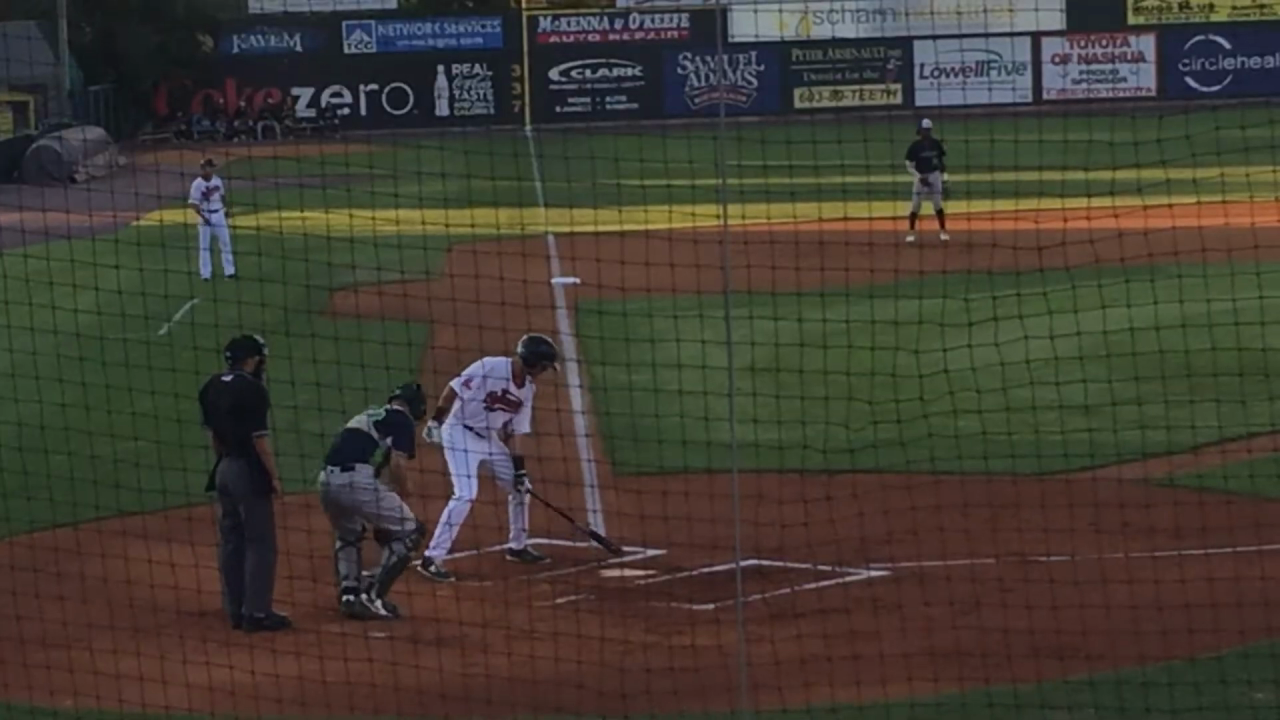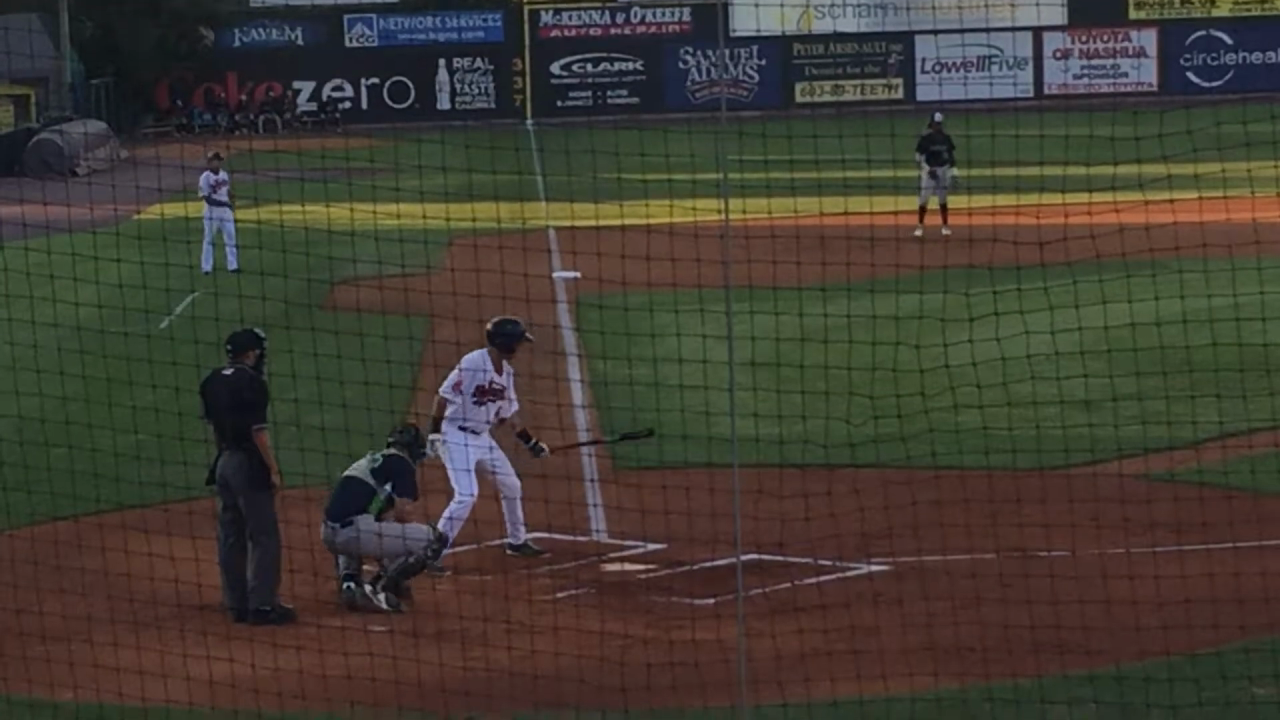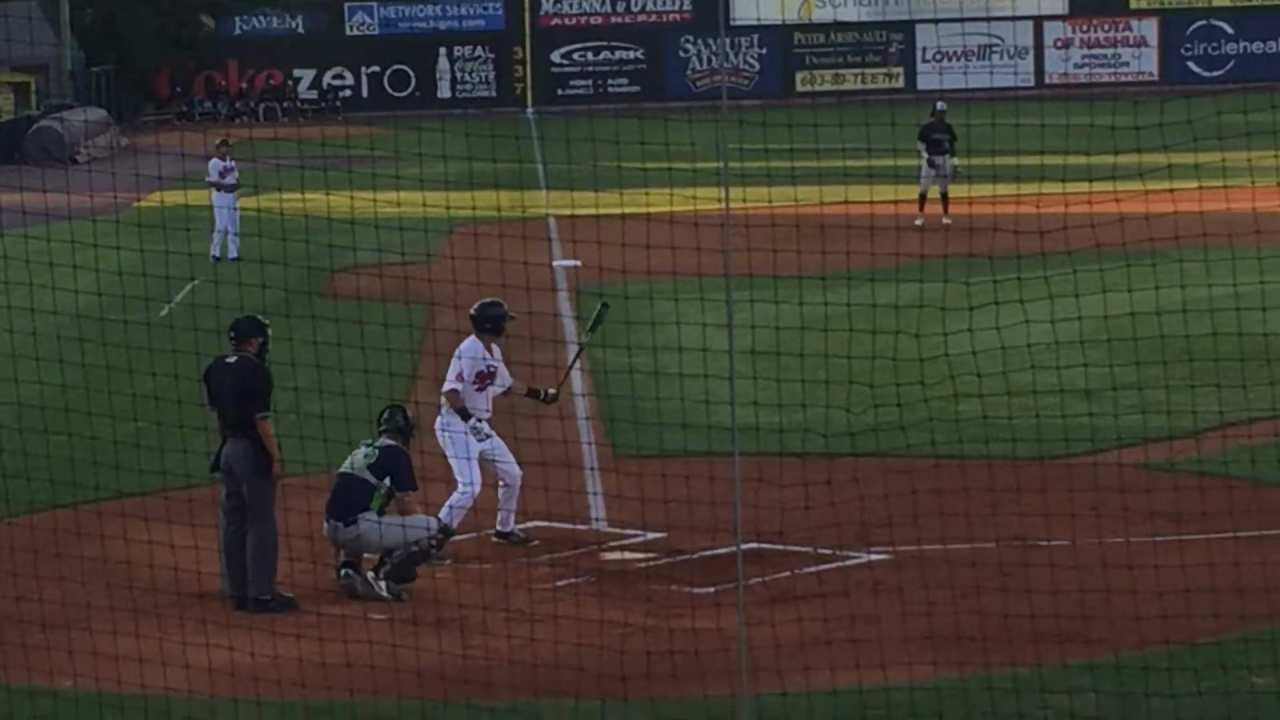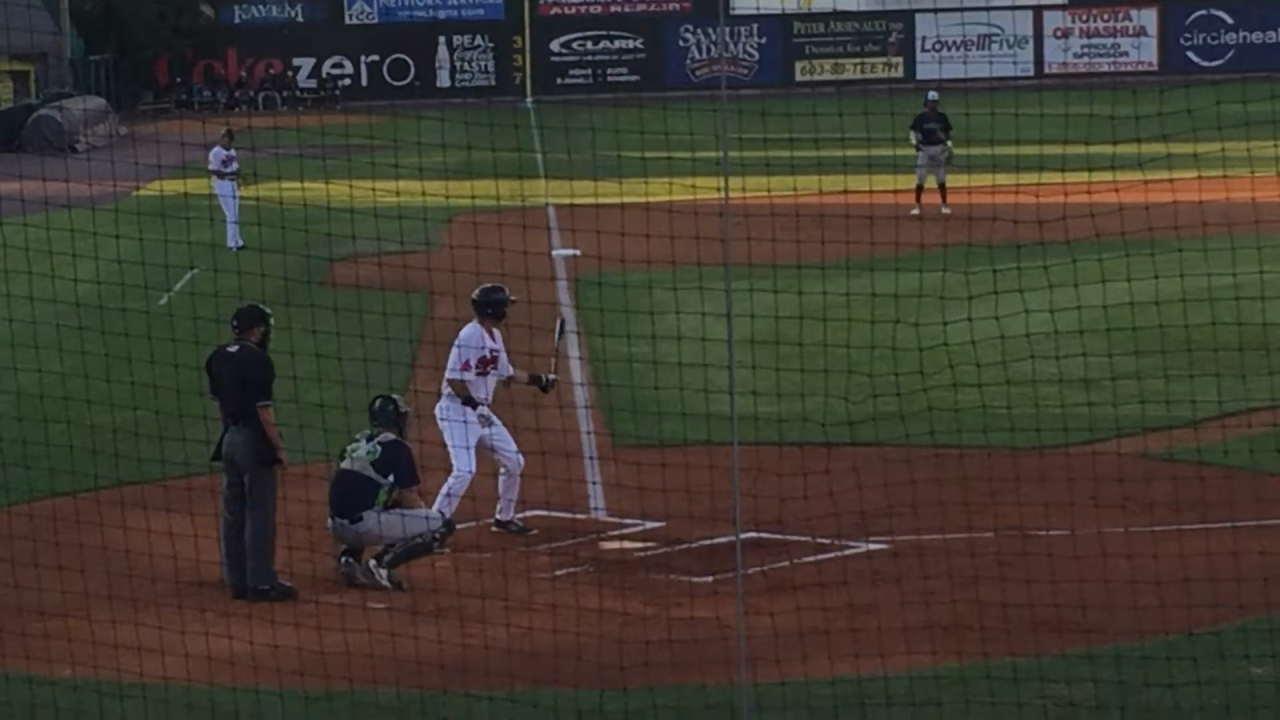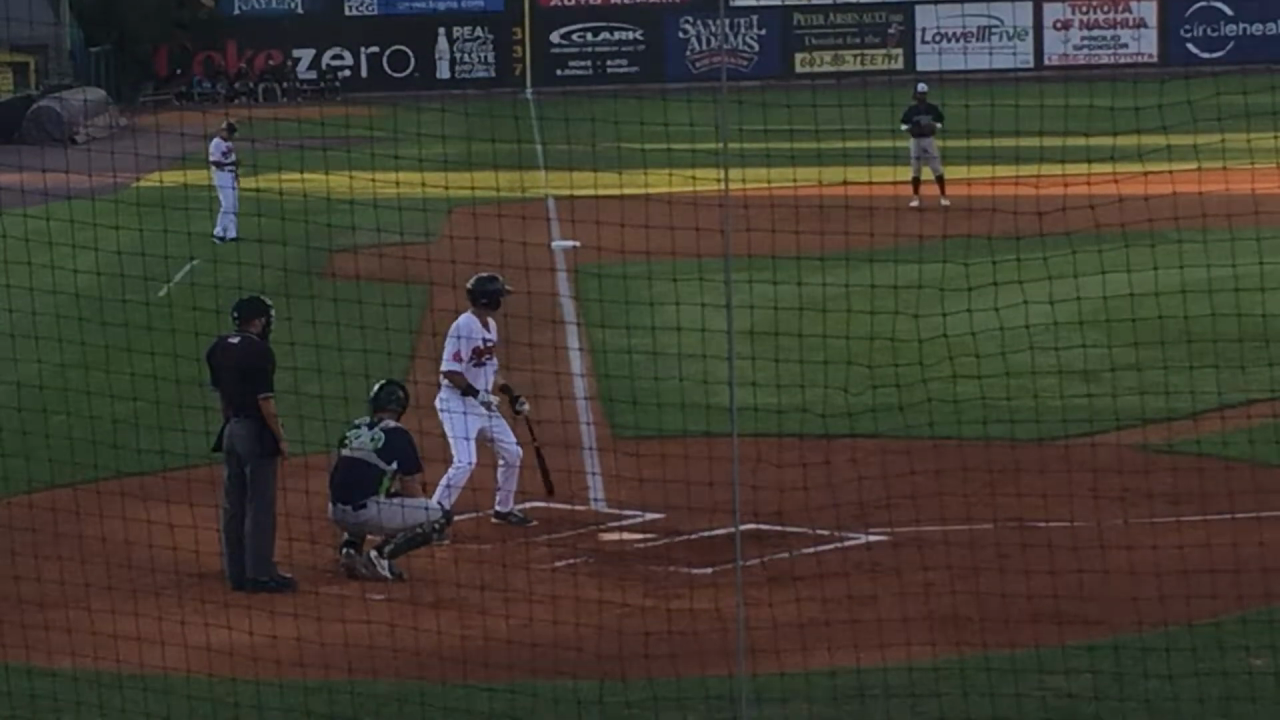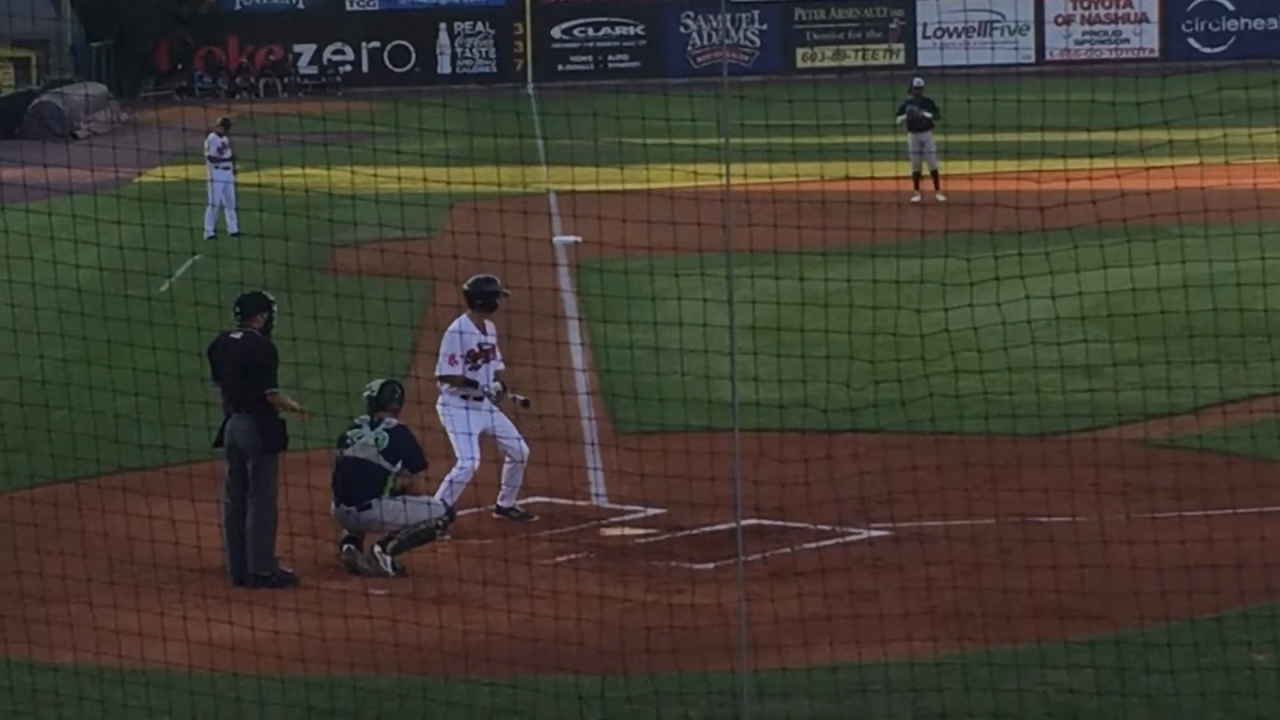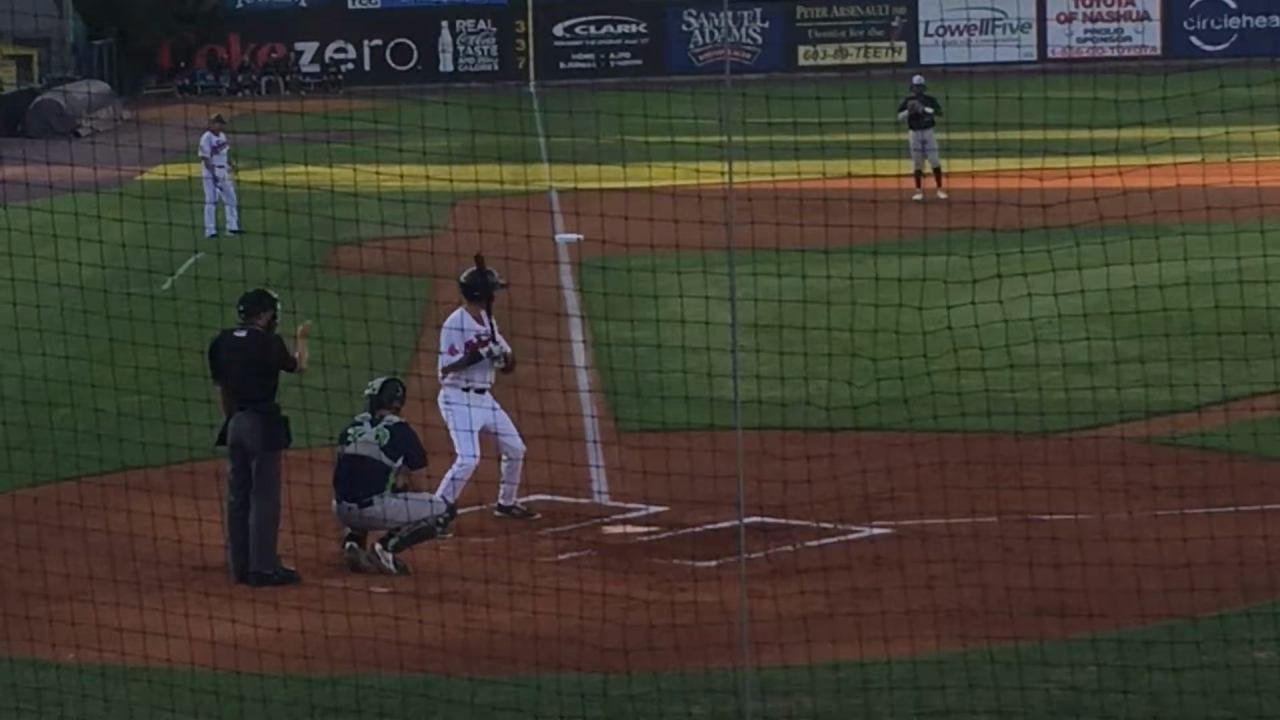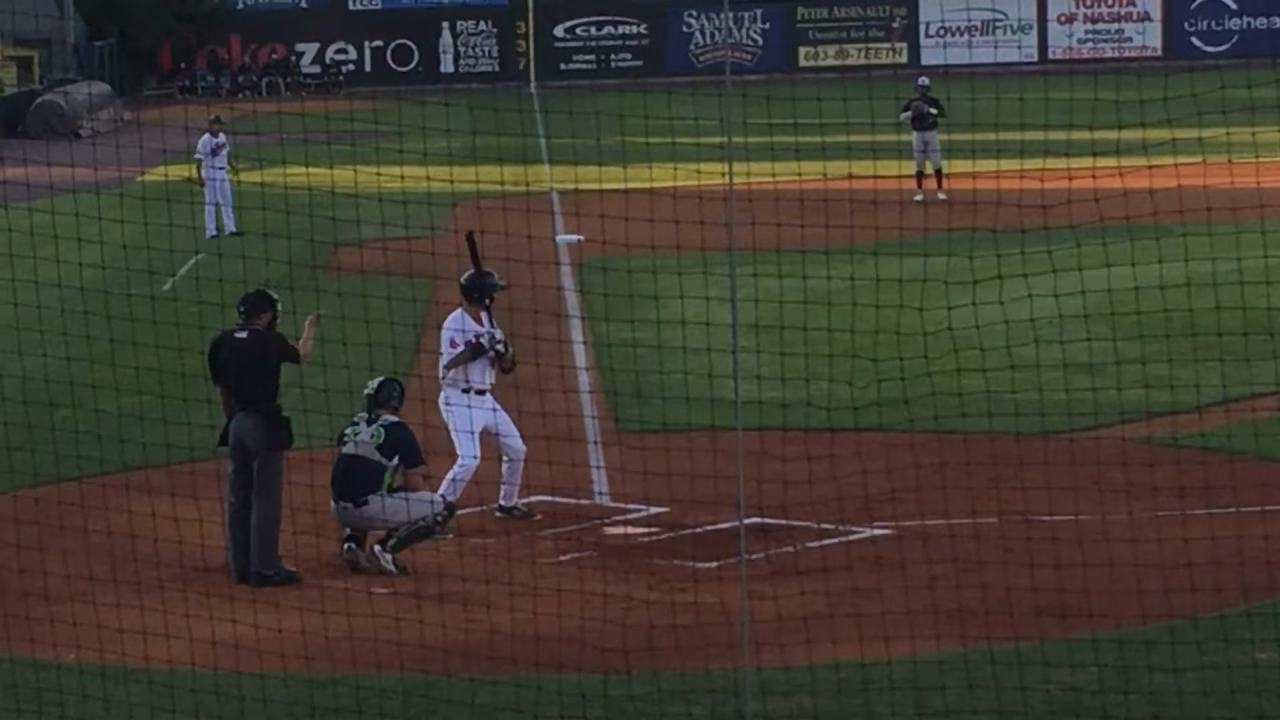
dt=0.3s
person 1, frame 1
left shoulder: (212, 387)
right shoulder: (252, 389)
left elbow: (213, 434)
right elbow: (259, 439)
right wrist: (274, 476)
left hip: (223, 470)
right hip: (249, 472)
left knee: (230, 542)
right knee: (260, 543)
left ankle: (236, 610)
right ankle: (257, 612)
person 1, frame 2
left shoulder: (212, 381)
right shoulder: (251, 383)
left elbow: (214, 425)
right elbow: (258, 432)
right wrist: (273, 470)
left hip: (224, 463)
right hip: (248, 465)
left knee: (230, 536)
right knee: (264, 536)
left ankle: (237, 603)
right ankle: (262, 604)
person 1, frame 3
left shoulder: (216, 368)
right shoulder: (255, 371)
left elbow: (218, 413)
right elbow: (262, 420)
right wrist: (275, 458)
left hip: (228, 451)
right hip: (252, 452)
left knee: (232, 523)
right knee: (261, 524)
left ankle: (237, 591)
right ankle: (262, 593)
person 1, frame 4
left shoulder: (218, 357)
right shoulder: (257, 359)
left elbow: (219, 401)
right elbow: (263, 409)
right wrist: (279, 447)
left hip: (230, 439)
right hip: (254, 441)
left knee: (233, 513)
right knee: (259, 513)
left ankle: (237, 580)
right ankle: (261, 582)
person 1, frame 5
left shoulder: (219, 348)
right shoulder: (259, 351)
left elbow: (221, 393)
right elbow: (265, 401)
right wrist: (281, 438)
left hip: (232, 431)
right hip: (256, 433)
left knee: (233, 504)
right knee: (260, 505)
left ankle: (236, 572)
right ankle: (260, 574)
person 1, frame 6
left shoulder: (220, 344)
right shoulder: (262, 347)
left elbow: (222, 388)
right elbow: (270, 396)
right wrist: (295, 407)
left hip: (232, 425)
right hip: (258, 427)
left knee: (234, 499)
right knee: (261, 500)
left ankle: (238, 567)
right ankle: (262, 570)
person 1, frame 7
left shoulder: (222, 342)
right shoulder: (268, 342)
left elbow: (222, 388)
right elbow: (299, 365)
right wrist: (301, 339)
left hip: (235, 423)
right hip: (262, 424)
left knee: (237, 496)
right knee: (264, 498)
left ankle: (240, 565)
right ankle: (263, 567)
person 1, frame 8
left shoulder: (222, 343)
right shoulder: (270, 341)
left elbow: (222, 389)
right elbow: (301, 354)
right wrist: (309, 329)
left hip: (237, 424)
right hip: (264, 425)
left knee: (238, 497)
right knee: (265, 499)
left ankle: (241, 566)
right ankle: (265, 568)
person 2, frame 1
left shoulder: (528, 387)
right shoulder: (490, 367)
left elbow: (516, 432)
right elbow: (453, 389)
left wrist: (520, 471)
right wrist: (435, 420)
left hip: (489, 439)
right hip: (461, 434)
left knee: (521, 487)
right knee: (465, 496)
left ankle: (517, 546)
right ankle: (432, 558)
person 2, frame 2
left shoulder: (506, 371)
right shoulder: (473, 363)
left elbow: (507, 413)
right elbow: (443, 397)
left wrist: (531, 442)
right wrist: (434, 432)
left hip: (480, 436)
right hip: (456, 435)
left knee: (512, 485)
right knee: (466, 496)
left ankle: (517, 541)
person 2, frame 3
left shoulder: (494, 351)
right shoulder: (469, 350)
left elbow: (506, 384)
right elbow: (450, 390)
left wrist: (540, 394)
right wrist: (469, 420)
left hip: (479, 424)
right hip: (457, 425)
left knee: (512, 475)
right knee: (470, 487)
left ankle: (505, 529)
person 2, frame 4
left shoulder: (495, 336)
right shoulder: (470, 336)
left elbow: (505, 374)
right elbow: (454, 379)
left wrist: (539, 380)
right wrist: (475, 407)
left hip: (481, 411)
right hip: (457, 411)
left knee: (514, 462)
right knee: (464, 472)
left ankle: (504, 518)
person 2, frame 5
left shoulder: (490, 325)
right shoulder: (463, 326)
right elbow: (449, 371)
left wrist: (511, 394)
right wrist: (478, 394)
left hip: (481, 403)
right hip: (457, 403)
left knee: (512, 453)
right knee: (465, 463)
left ankle: (503, 509)
person 2, frame 6
left shoulder: (490, 328)
right shoulder: (457, 331)
right elbow: (444, 375)
left wrist: (499, 384)
right wrist: (478, 385)
left hip: (483, 404)
right hip: (457, 404)
left knee: (519, 451)
right knee: (469, 462)
left ankle: (505, 505)
person 2, frame 7
left shoulder: (488, 319)
right shoulder: (455, 323)
left elbow: (509, 365)
right elbow: (447, 367)
left wrist: (502, 356)
right wrist: (481, 355)
left hip: (484, 398)
right hip: (459, 399)
left knee: (515, 448)
right knee: (468, 459)
left ankle: (507, 503)
person 2, frame 8
left shoulder: (488, 321)
right shoulder: (455, 323)
left elbow: (508, 367)
right elbow: (450, 362)
left wrist: (502, 348)
right wrist: (482, 344)
left hip: (485, 398)
right hip: (459, 399)
left knee: (516, 449)
right knee: (469, 460)
left ankle: (507, 504)
person 3, frame 1
left shoulder: (368, 415)
right shoulder: (402, 420)
right elbow: (397, 464)
right wrist: (401, 493)
left hip: (327, 480)
right hip: (356, 480)
left knee: (348, 535)
right knee: (410, 531)
left ankle: (349, 595)
right ankle: (372, 596)
person 3, frame 2
left shoulder: (370, 460)
right shoulder: (401, 464)
right elbow: (403, 512)
left hip: (331, 533)
right hip: (356, 529)
right knee: (435, 540)
left ankle: (348, 584)
right ankle: (377, 590)
person 3, frame 3
left shoulder: (362, 450)
right shoulder: (397, 454)
right elbow: (405, 506)
left hip: (332, 531)
right hip: (359, 528)
right knee: (439, 530)
left ankle: (348, 571)
right ankle: (379, 577)
person 3, frame 4
left shoulder: (358, 442)
right shoulder: (396, 447)
right elbow: (410, 501)
right wrist: (426, 513)
left hip: (337, 526)
right hip: (364, 525)
right knee: (442, 525)
left ankle: (349, 559)
right ankle: (380, 565)
person 3, frame 5
left shoulder: (354, 429)
right shoulder: (398, 435)
right elbow: (412, 489)
left hip: (338, 513)
right hip: (366, 512)
right knee: (441, 516)
left ankle: (350, 549)
right ankle: (381, 555)
person 3, frame 6
left shoulder: (352, 428)
right shoulder: (400, 433)
right elbow: (417, 489)
left hip: (340, 512)
right hip: (372, 512)
right knee: (443, 514)
left ankle: (350, 545)
right ankle: (384, 550)
person 3, frame 7
left shoulder: (353, 427)
right shoulder: (401, 431)
left hip: (342, 509)
right hip: (374, 509)
right knee: (444, 511)
left ankle: (353, 543)
right ankle: (386, 548)
person 3, frame 8
left shoulder: (351, 427)
right shoulder: (398, 430)
right elbow: (414, 484)
left hip: (341, 509)
right hip: (370, 507)
right knee: (442, 508)
left ankle: (352, 543)
right ankle: (385, 549)
